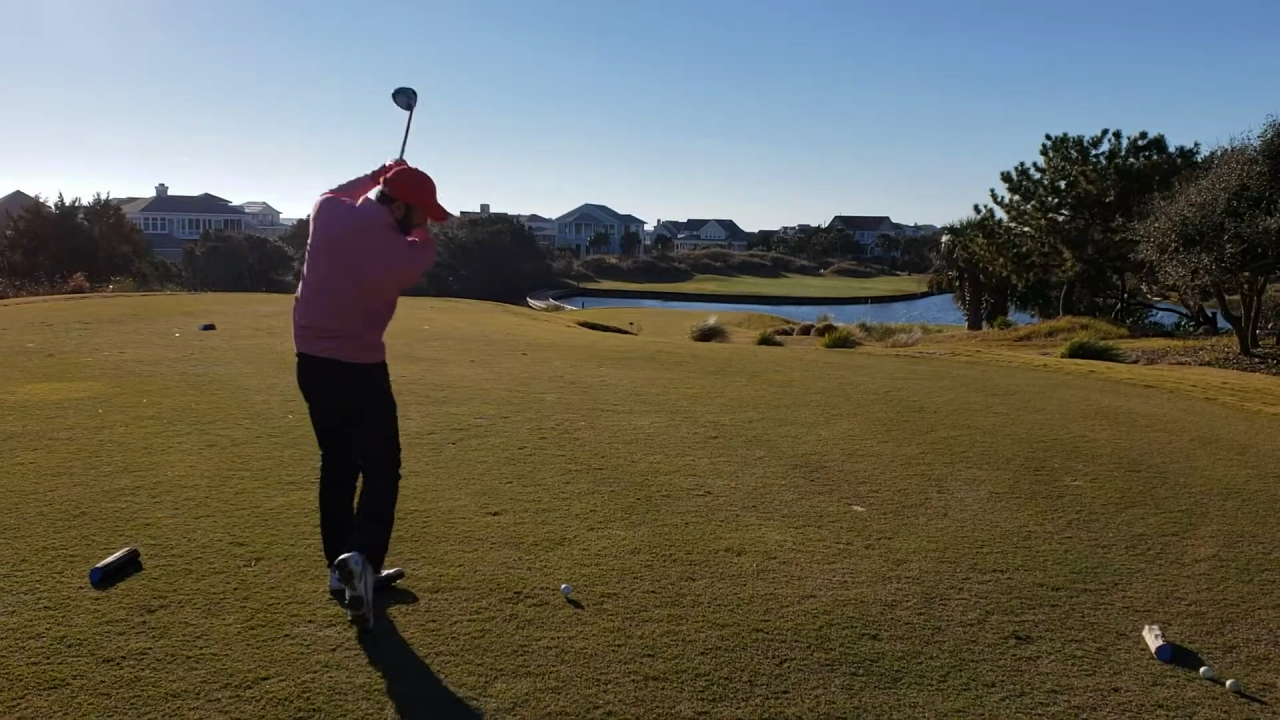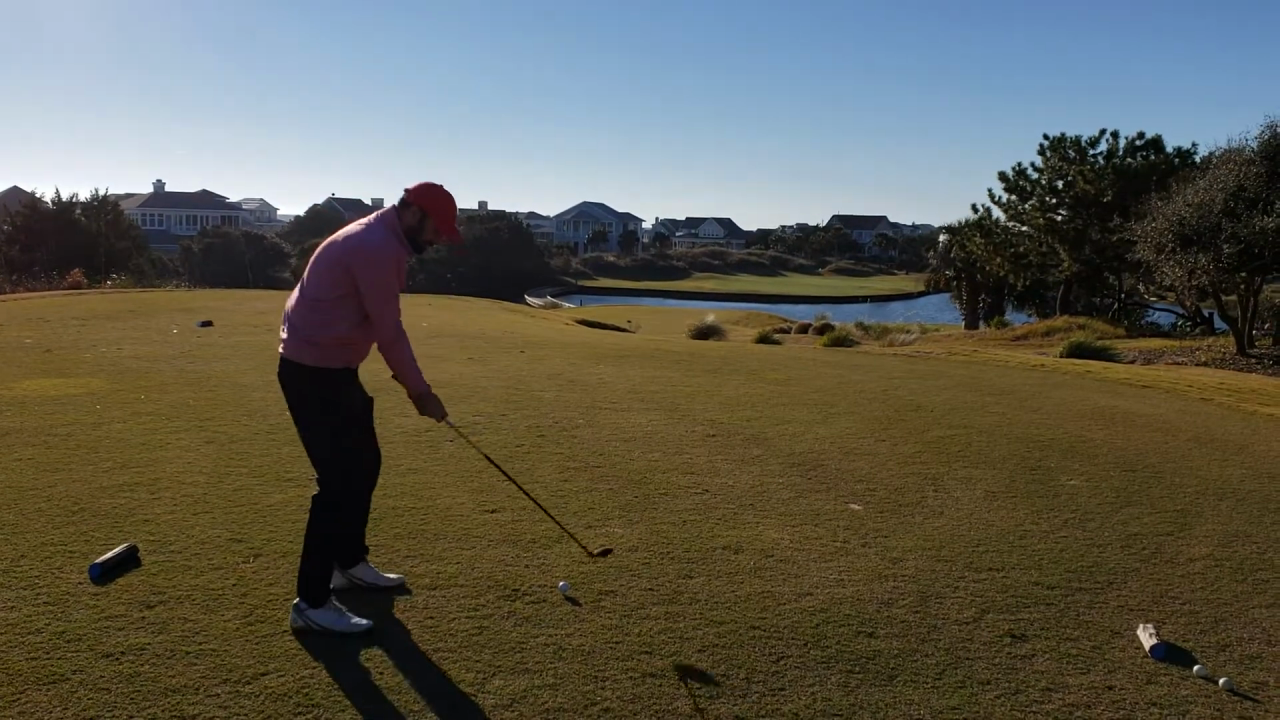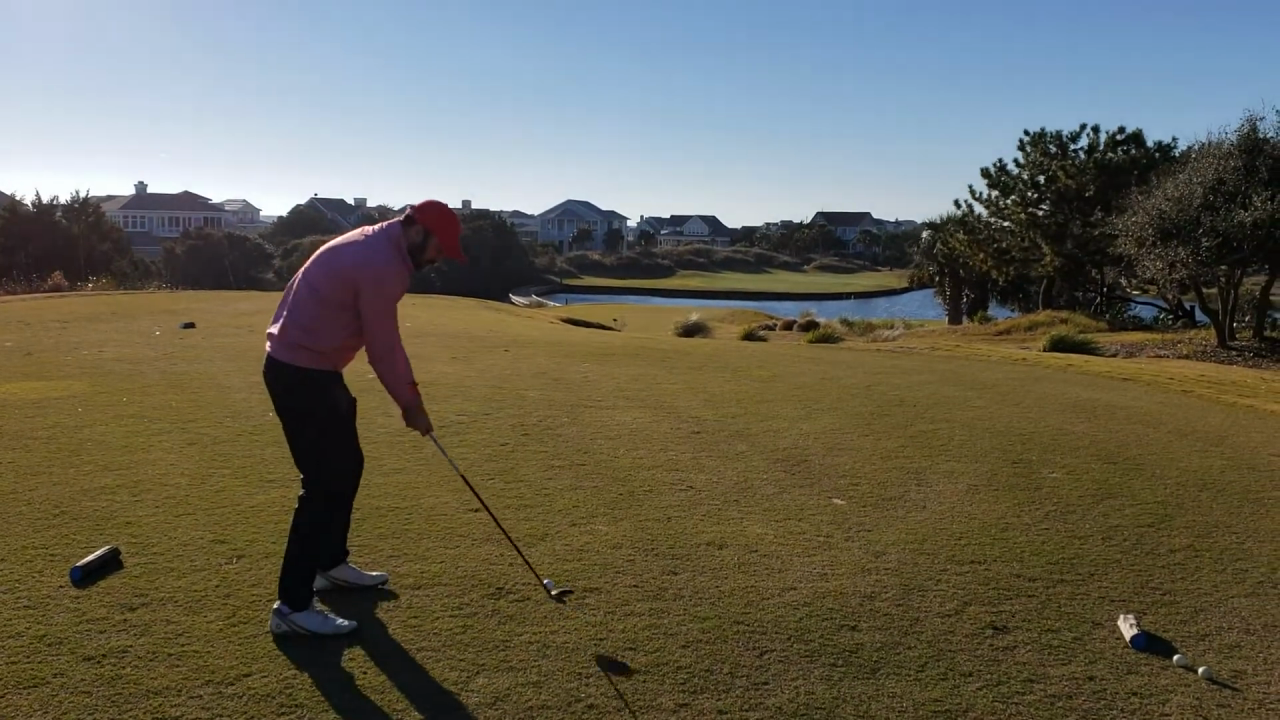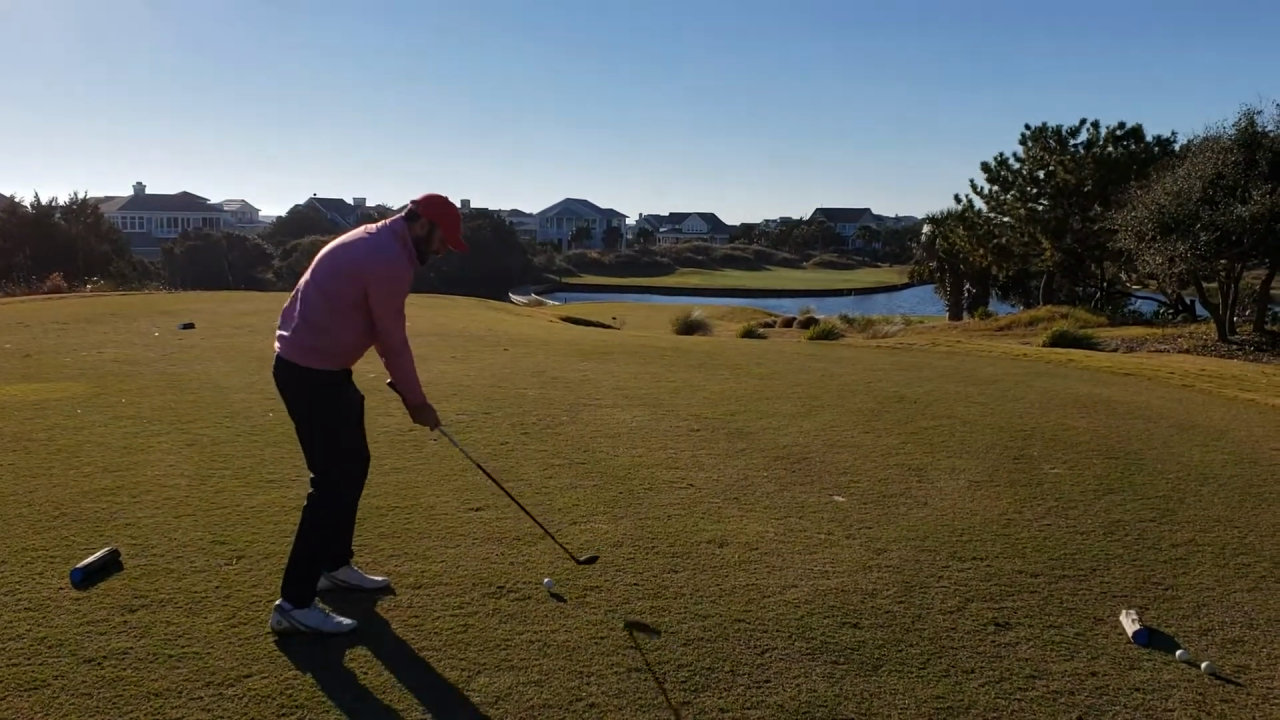
dt=1s
person 1, frame 1
left shoulder: (329, 212)
right shoulder: (403, 254)
left wrist: (376, 177)
left hip: (312, 362)
right hip: (358, 371)
left knee: (337, 465)
right knee: (381, 469)
left ankle: (343, 564)
right ankle: (362, 558)
person 1, frame 2
left shoulder: (378, 239)
right shoulder: (377, 249)
left elbow: (385, 328)
right elbow: (388, 334)
left wrist: (414, 385)
right wrist: (420, 391)
left hip: (330, 366)
right hip: (314, 371)
left knee: (363, 464)
right knee: (338, 481)
left ankle: (349, 562)
right ankle: (311, 602)
person 1, frame 3
left shoulder: (378, 249)
right shoulder: (381, 264)
left elbow: (386, 335)
right elbow: (381, 349)
left wrist: (410, 390)
right wrist: (409, 403)
left hip: (312, 367)
right hip: (299, 371)
left knee: (346, 466)
right knee: (325, 481)
left ankle: (330, 563)
right ankle: (292, 605)
person 1, frame 4
left shoulder: (375, 243)
right shoulder: (389, 262)
left elbow: (383, 334)
right elbow: (394, 341)
left wrist: (406, 389)
right wrist: (416, 401)
left hip: (315, 365)
right hip: (312, 373)
left knee: (352, 466)
right knee: (334, 481)
left ankle: (334, 565)
right ankle: (294, 602)
